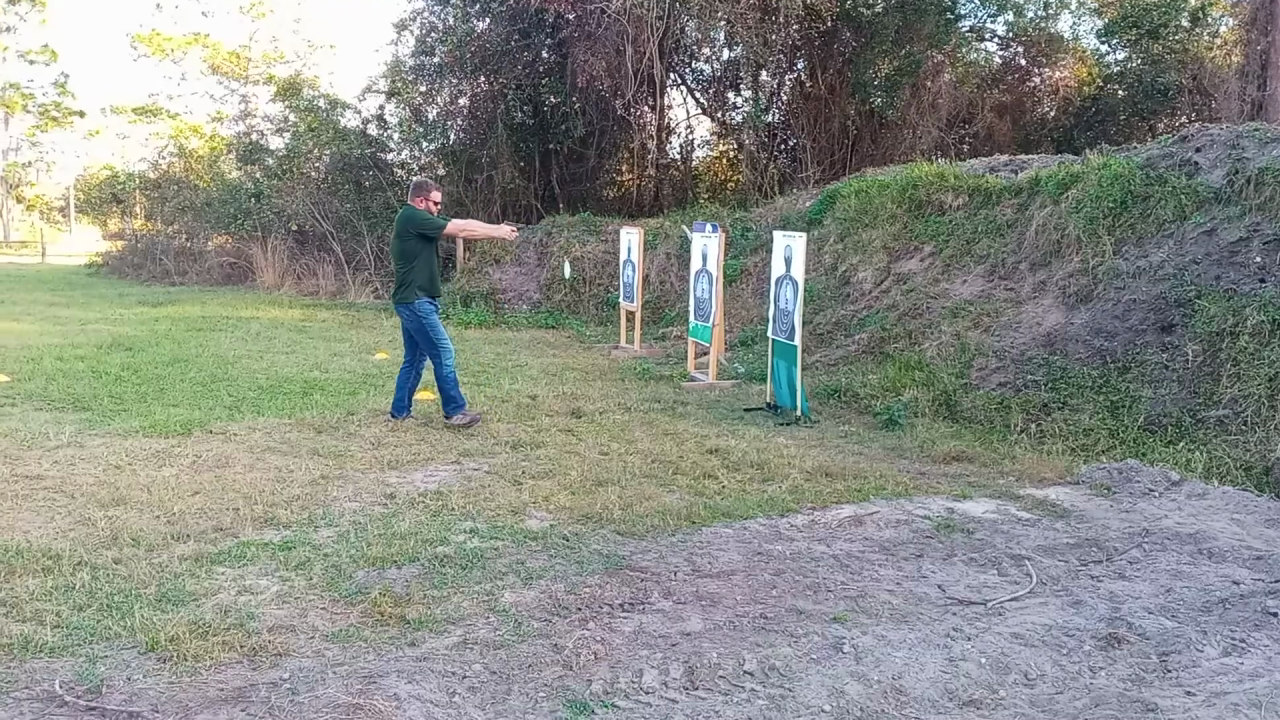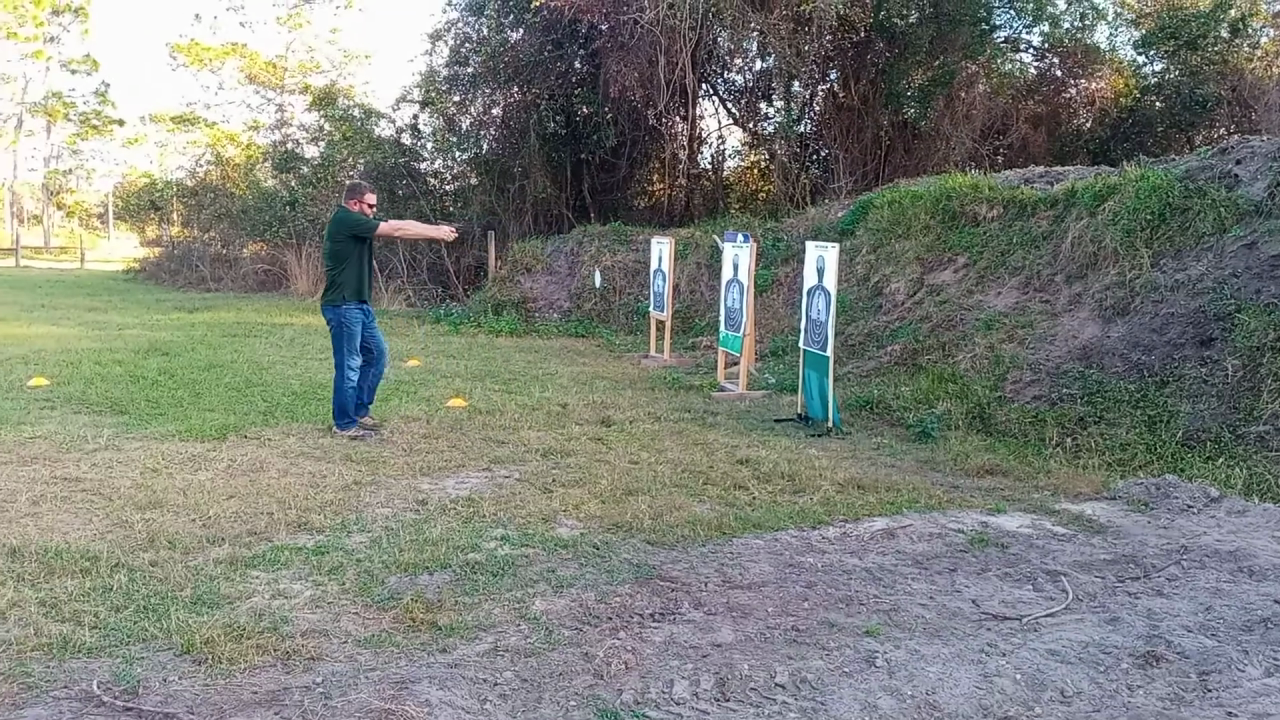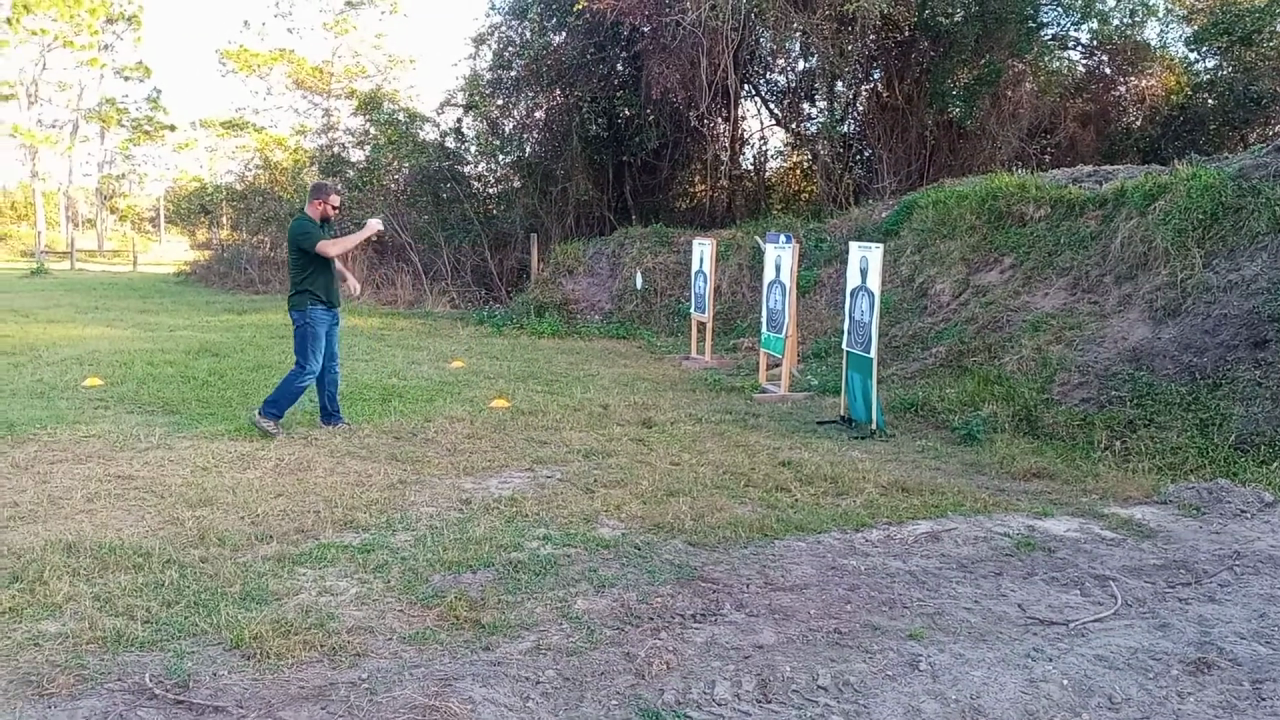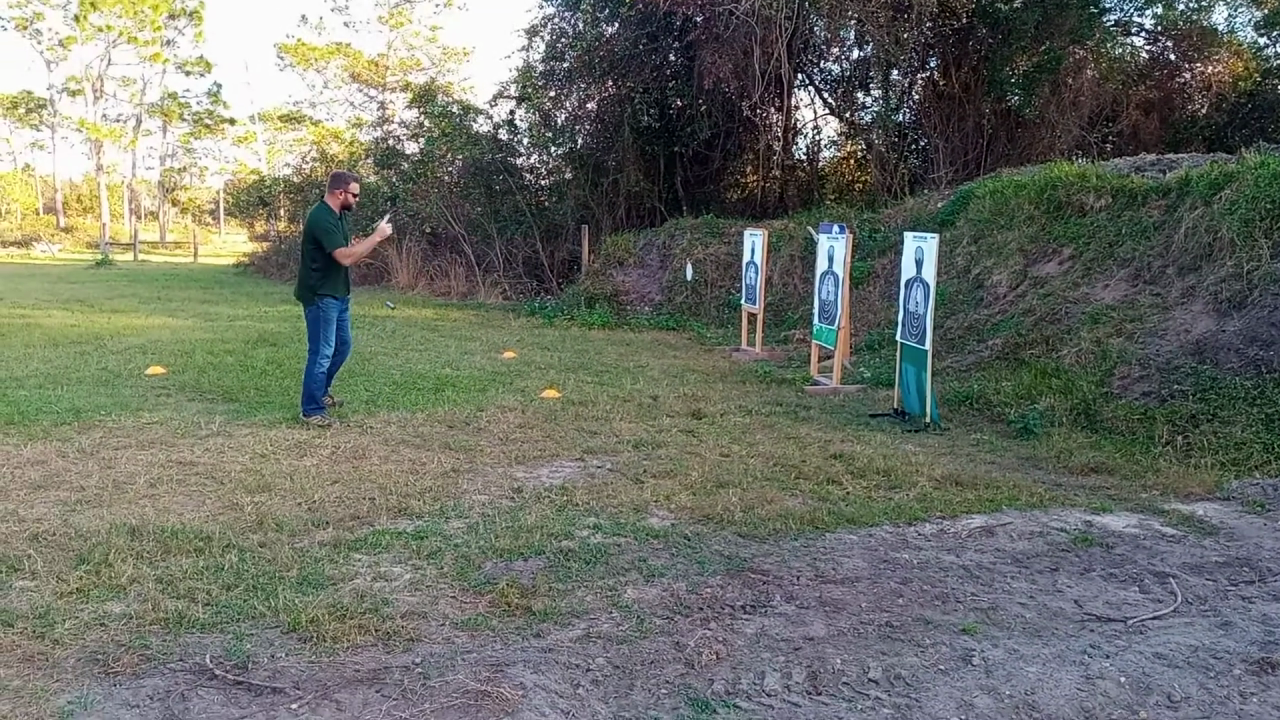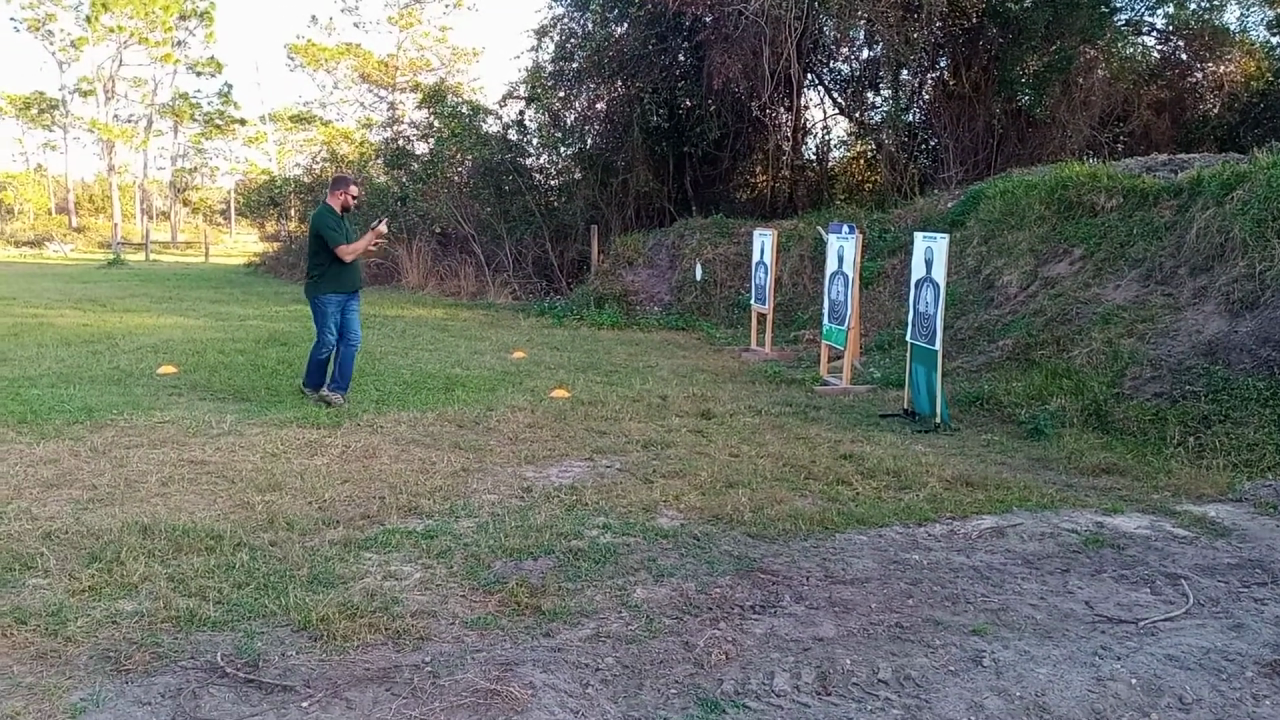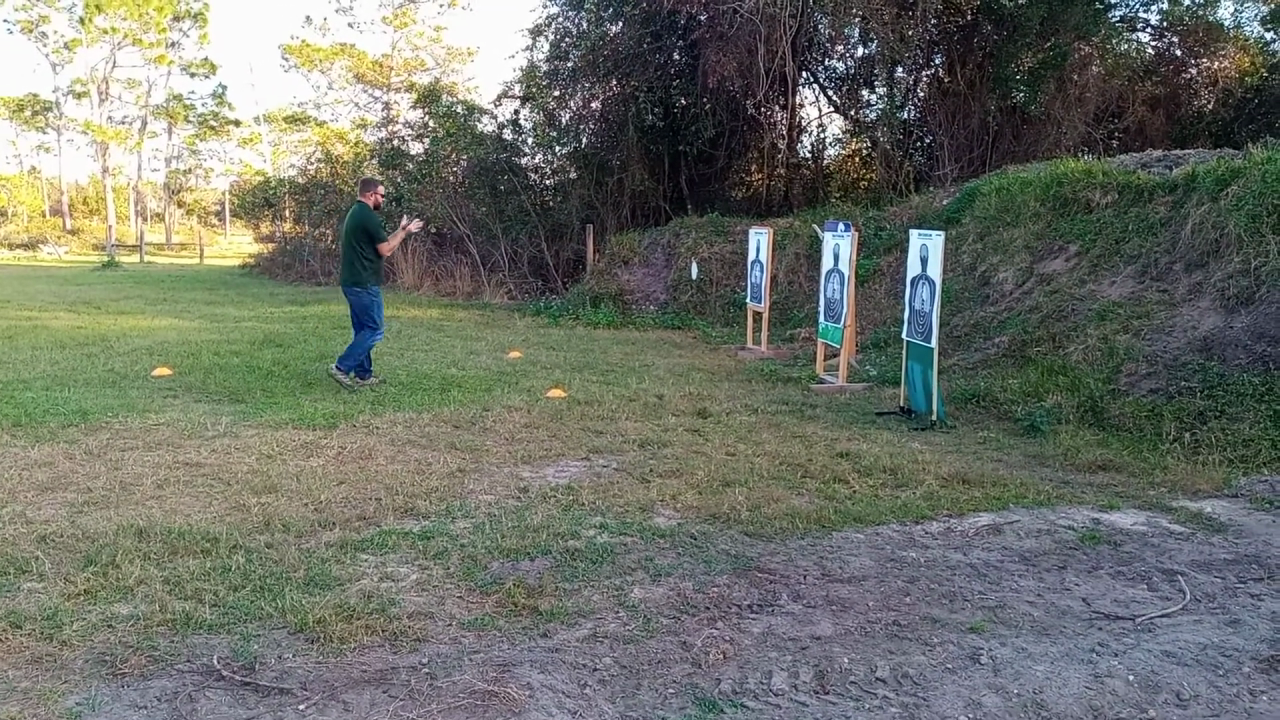
dt=0.7s
person 1, frame 1
left shoulder: (420, 219)
right shoulder: (412, 218)
left elbow: (462, 223)
right elbow: (460, 231)
left wrist: (497, 228)
right wrist: (498, 233)
left hip: (414, 300)
right hip: (415, 301)
left knee: (414, 358)
right knee: (443, 354)
left ankle: (400, 412)
right ankle: (455, 411)
person 1, frame 2
left shoulder: (358, 222)
right shoulder: (345, 220)
left elbow: (398, 224)
right elbow: (395, 230)
left wrist: (436, 230)
right wrist: (436, 233)
left hip: (358, 305)
right hip: (343, 306)
left knee: (377, 355)
right knee: (349, 366)
left ankle: (360, 412)
right ankle: (345, 424)
person 1, frame 3
left shoulder: (322, 225)
right shoulder: (302, 227)
left elbow: (333, 257)
right elbow: (332, 249)
left wrist: (347, 276)
right wrist: (366, 232)
left hip: (327, 307)
right hip: (310, 309)
left knee: (330, 365)
right knee: (308, 367)
left ankle: (331, 418)
right ankle: (267, 414)
person 1, frame 4
left shoulder: (339, 214)
right shoulder: (321, 218)
right elbow: (345, 257)
left wrist: (354, 245)
right wrist: (377, 236)
left hip: (338, 294)
right hip: (320, 296)
left knee: (343, 346)
right knee: (322, 352)
left ankle: (321, 391)
right ankle: (311, 410)
person 1, frame 5
left shoulder: (340, 217)
right shoulder: (323, 218)
right elbow: (346, 254)
left wrist: (367, 243)
right wrist: (372, 235)
left hip: (349, 292)
right hip: (326, 293)
left knee: (350, 340)
right knee: (327, 342)
left ankle: (334, 389)
right ankle: (311, 386)
person 1, frame 6
left shoulder: (356, 213)
right shoulder: (367, 216)
right elbow: (385, 250)
left wrist: (399, 230)
right wrist: (404, 232)
left hip: (351, 281)
right hip: (364, 283)
left knee: (362, 328)
right knee: (374, 329)
left ankle: (362, 374)
right ankle: (342, 368)
